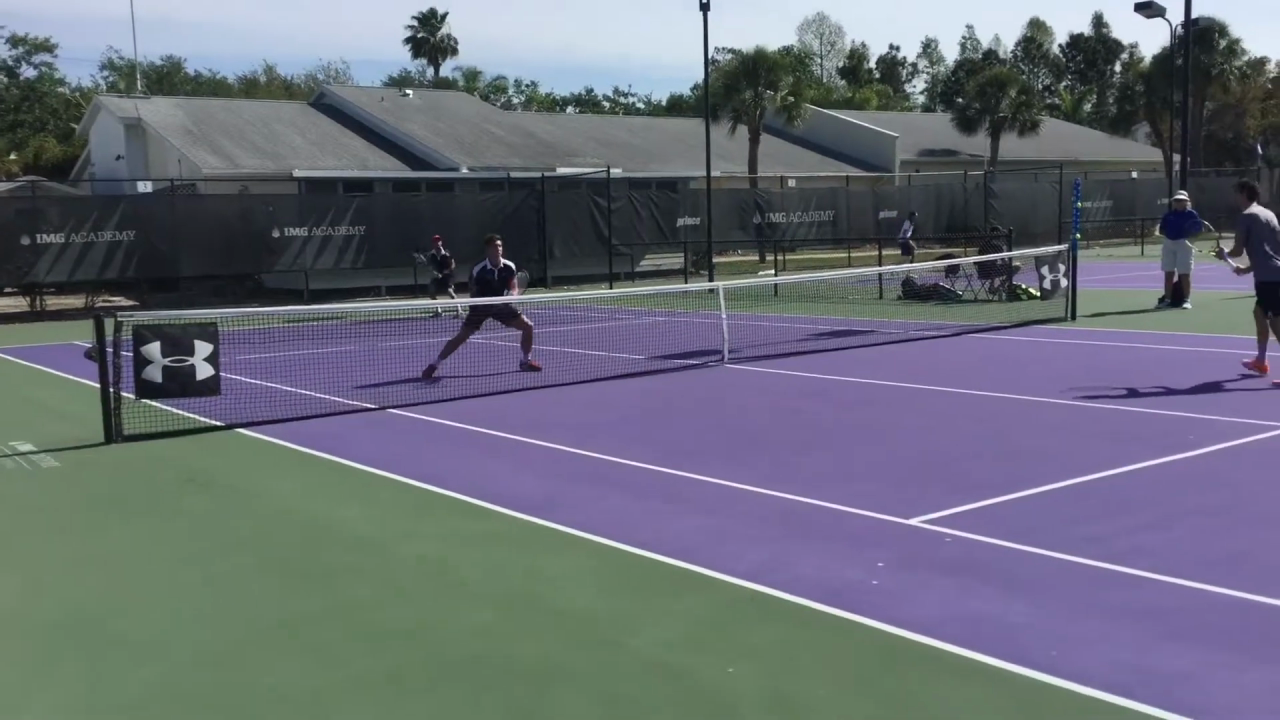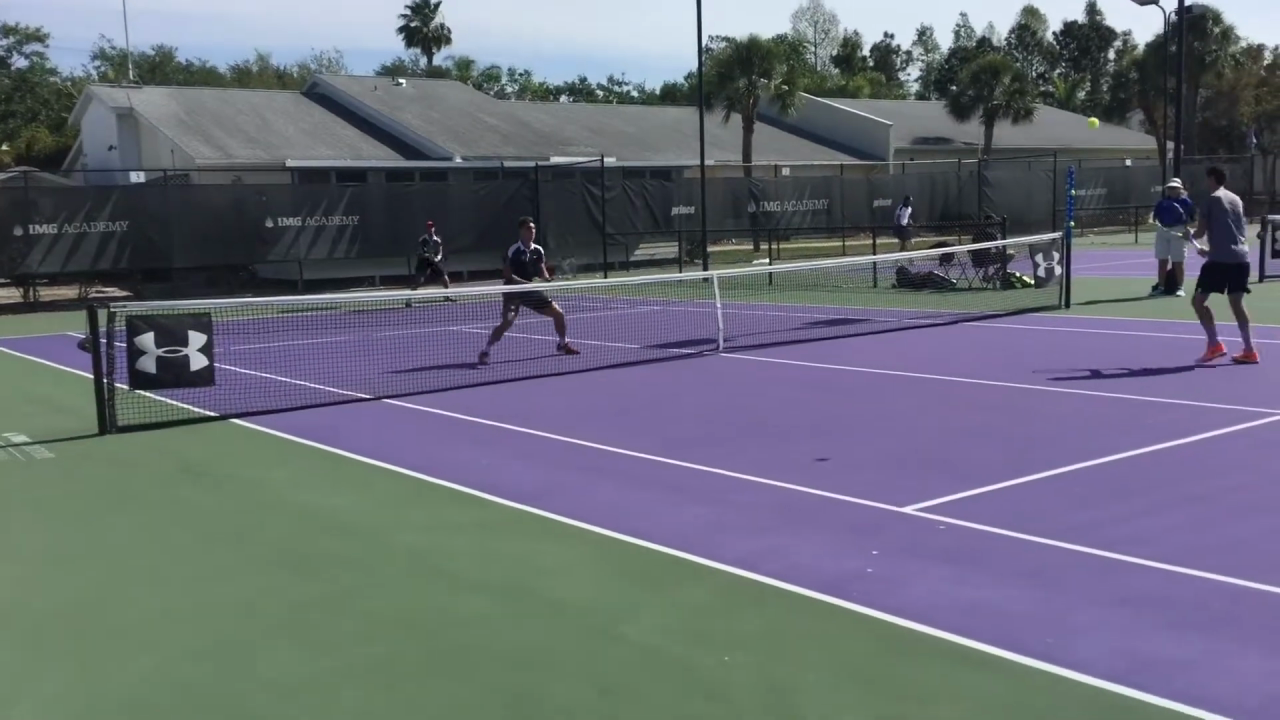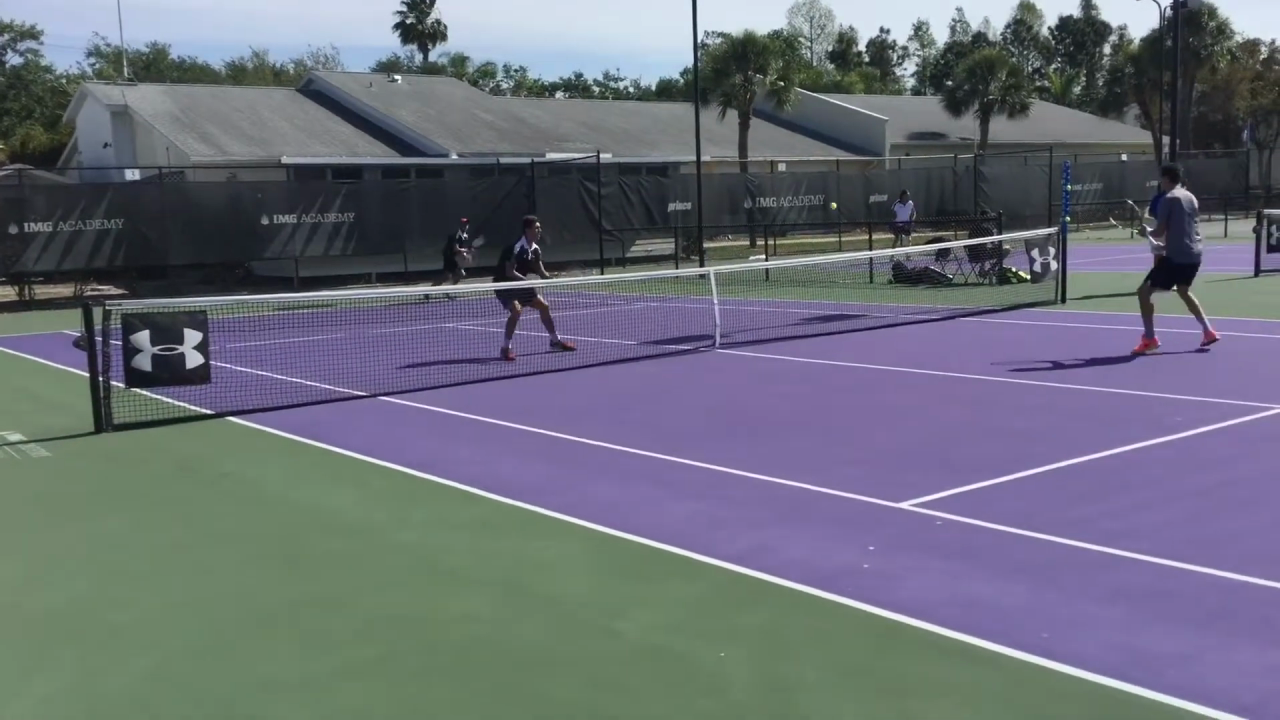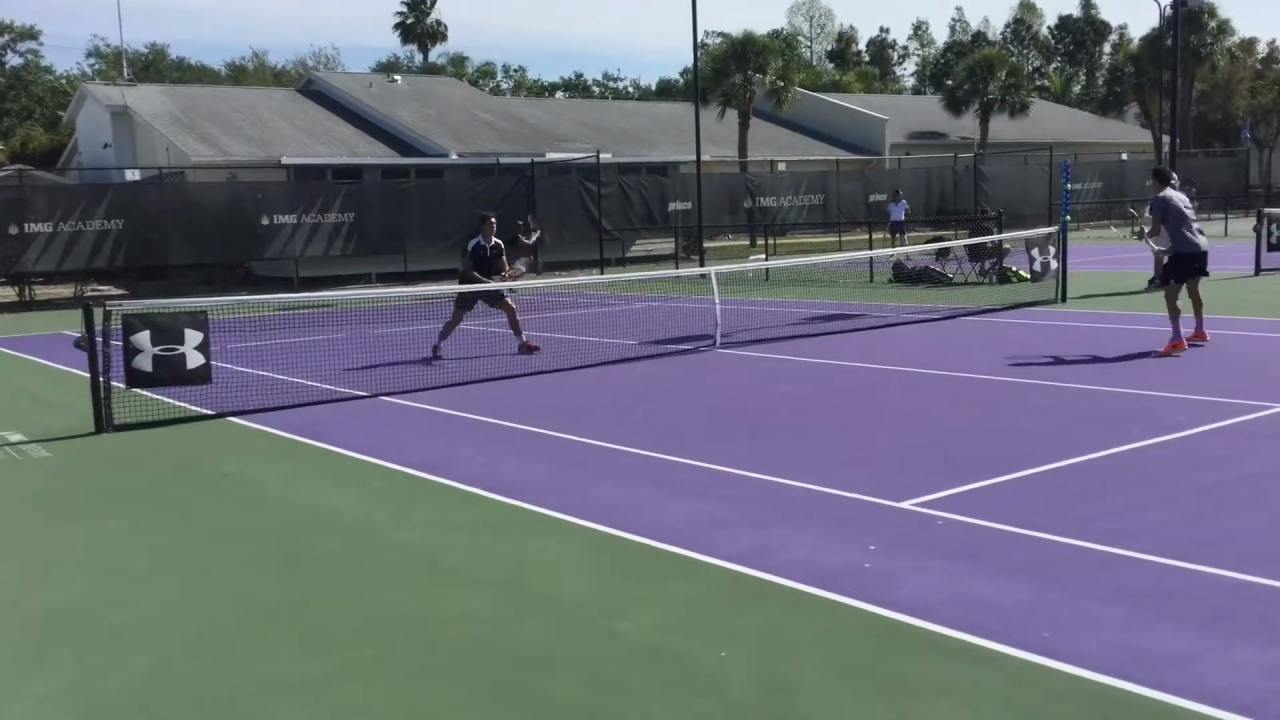
dt=0.4s
person 1, frame 1
left shoulder: (1246, 216)
left elbow: (1238, 250)
left wrist: (1224, 254)
right wrist: (1248, 268)
right knee: (1259, 313)
right ankle: (1260, 361)
person 1, frame 2
left shoulder: (1212, 199)
right shoulder: (1236, 200)
left elbow: (1201, 232)
left wrist: (1191, 236)
right wrist: (1210, 249)
left hip: (1221, 259)
right hip: (1242, 257)
left knee: (1198, 301)
right knee: (1236, 302)
left ankle: (1215, 345)
right ankle: (1249, 350)
person 1, frame 3
left shoulder: (1168, 199)
right shoulder: (1191, 198)
left elbow: (1160, 231)
left wrist: (1147, 232)
right wrist: (1166, 245)
left hip: (1177, 256)
right hip: (1194, 254)
left knee: (1144, 292)
right knee: (1183, 291)
left ankle: (1149, 339)
right ankle: (1208, 331)
person 1, frame 4
left shoulder: (1159, 199)
right shoulder: (1181, 197)
left elbow: (1155, 231)
left wrist: (1145, 234)
right wrist: (1169, 249)
left hip: (1183, 250)
right hip: (1200, 247)
left knee: (1170, 293)
right knee: (1193, 288)
left ankle: (1177, 340)
right ankle: (1200, 331)
